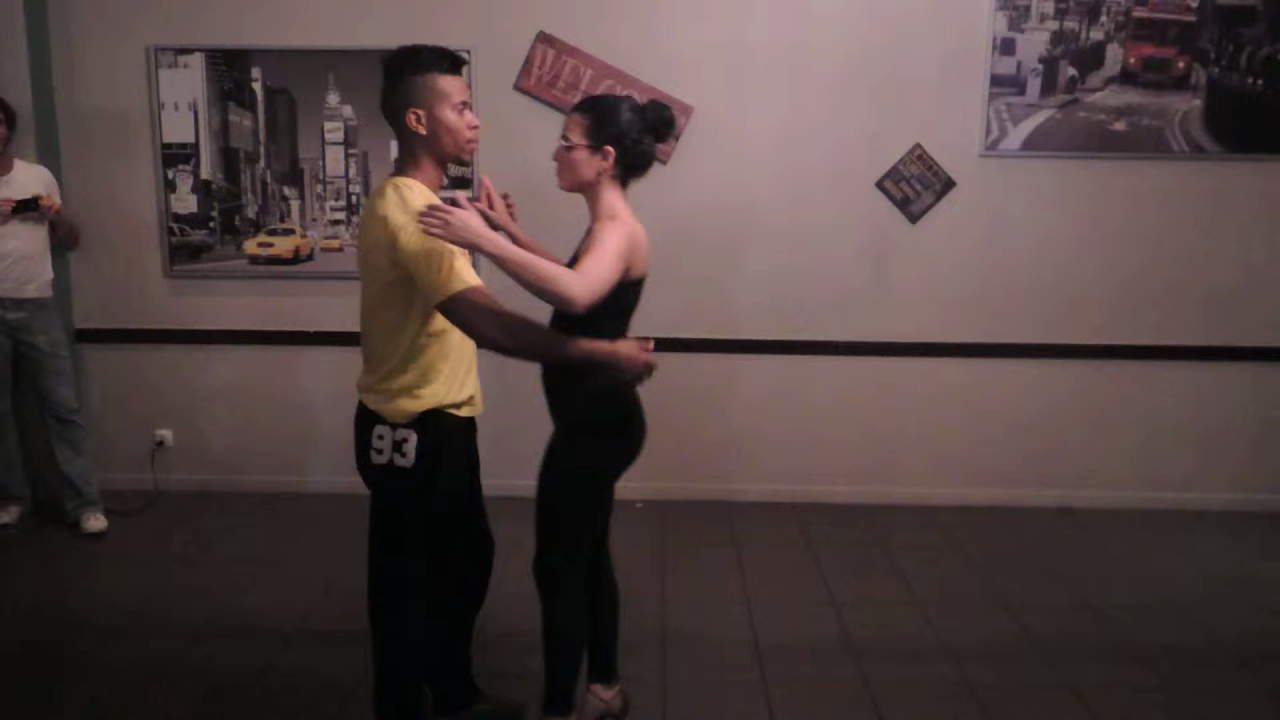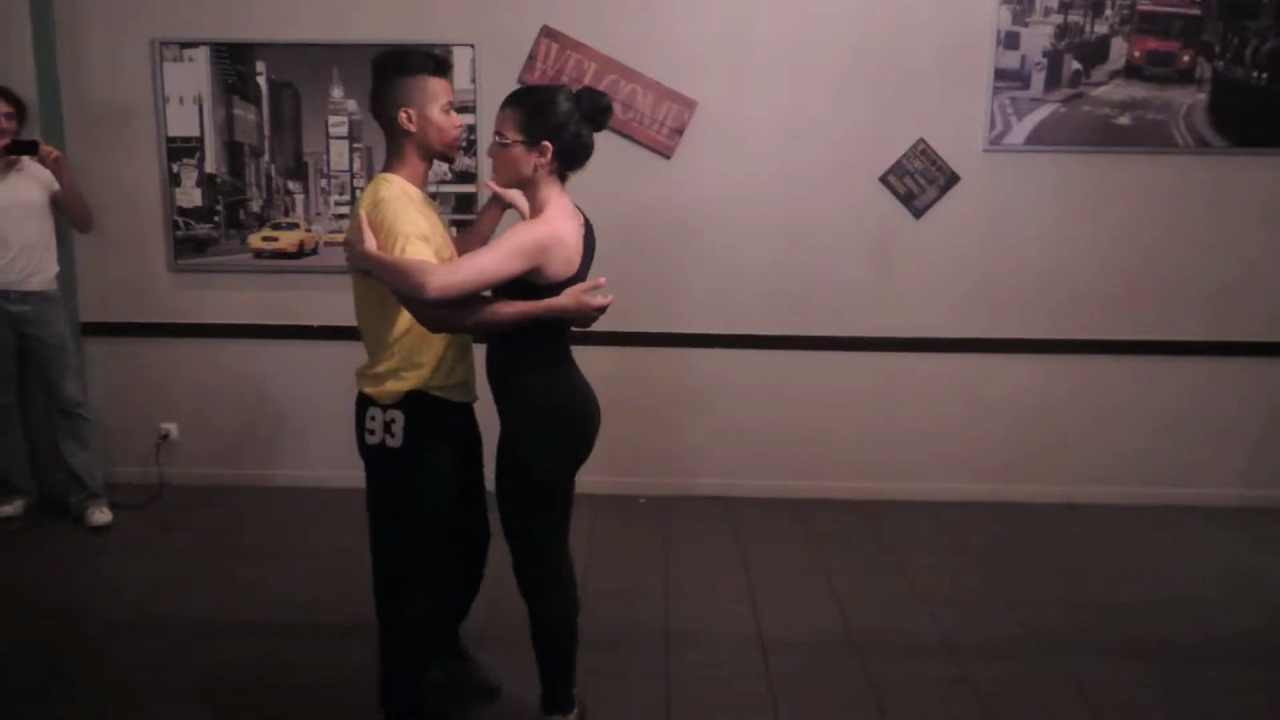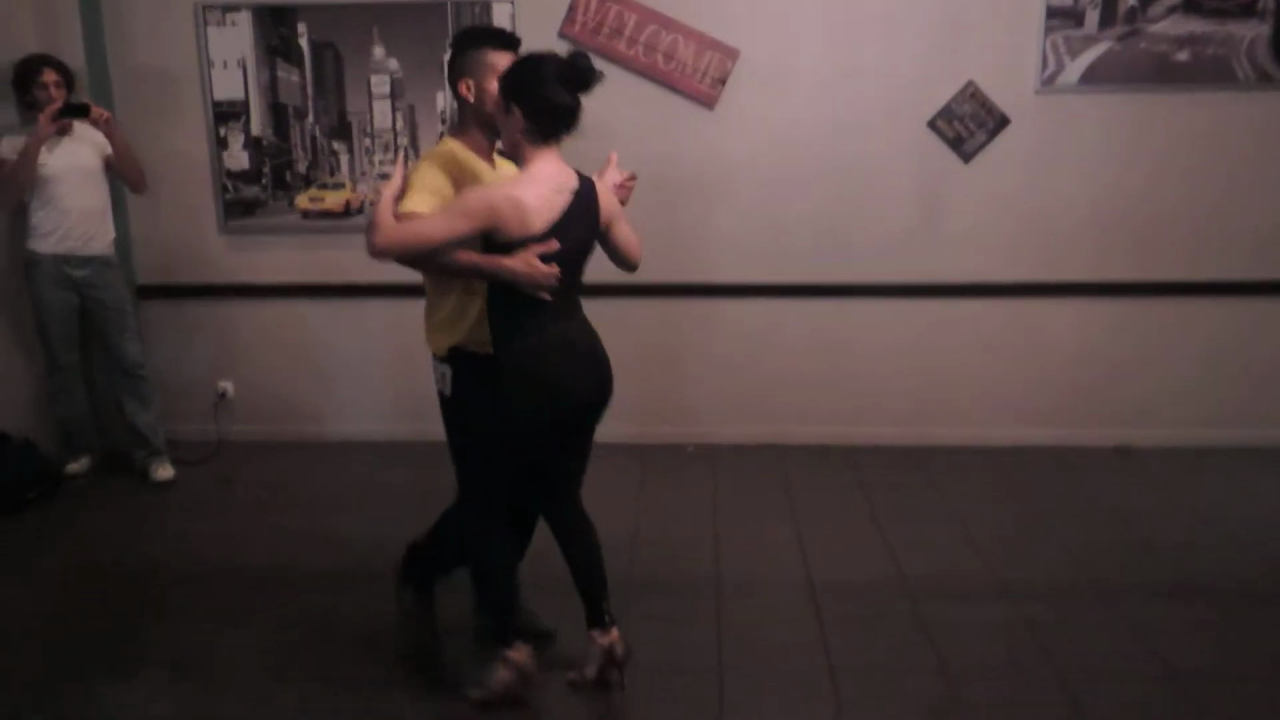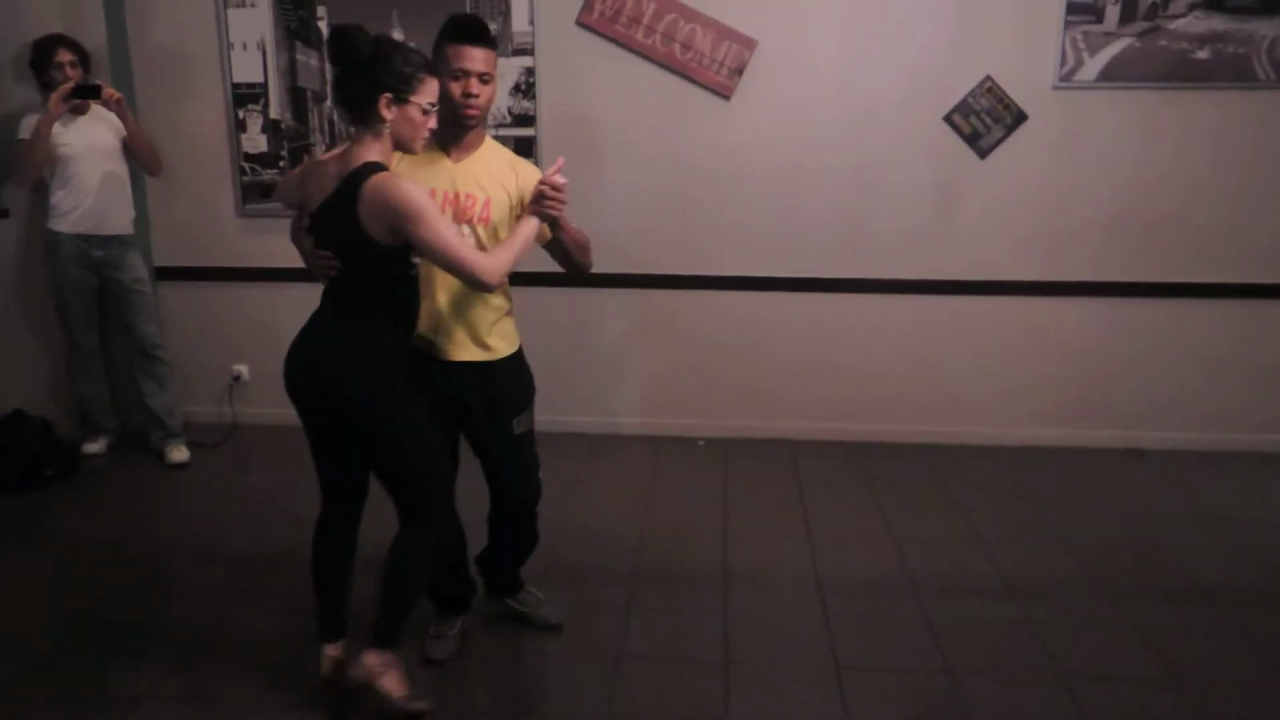
dt=0.7s
person 1, frame 1
left shoulder: (405, 201)
right shoulder: (412, 213)
right elbow: (487, 323)
right wrist: (607, 354)
left hip: (432, 422)
right hip: (416, 431)
left knee: (465, 560)
right knee: (412, 582)
person 1, frame 2
left shoulder: (412, 199)
right shoulder: (391, 204)
right elbow: (438, 309)
left wrist: (498, 206)
right wrist: (556, 307)
left hip: (444, 405)
right hip: (408, 415)
left knee: (466, 544)
right knee: (415, 566)
left ankle: (442, 652)
person 1, frame 3
left shoulder: (506, 168)
right shoulder: (441, 168)
left elbow: (531, 236)
right elbow: (408, 243)
right wrist: (499, 267)
right hip: (473, 362)
right knee: (491, 495)
right ankle: (418, 572)
person 1, frame 4
left shoulder: (516, 173)
right shoulder: (392, 162)
left elbow: (579, 264)
left wrist: (556, 220)
right wrist: (312, 253)
left hip: (495, 364)
right hip: (418, 362)
left knee: (519, 493)
left ankle: (505, 583)
right ankle: (452, 604)
person 2, frame 1
left shoulder: (620, 231)
right shoulder: (605, 227)
left elbow: (577, 294)
right elbow: (572, 276)
left wrist: (485, 241)
right wrist: (509, 229)
left hip: (595, 422)
right hip: (593, 417)
left knee: (557, 566)
right knee: (587, 556)
person 2, frame 2
left shoulder: (541, 235)
right shoulder: (568, 219)
left elbow: (433, 285)
left wrist: (369, 256)
right wrist: (517, 205)
left hip: (542, 418)
right hip: (557, 408)
left knee: (539, 571)
right knee: (548, 563)
person 2, frame 3
left shoulder: (499, 199)
right shoulder: (595, 194)
left elbow: (384, 242)
right elbow: (631, 257)
left wrist: (390, 189)
left hip: (536, 376)
right hip: (587, 364)
left knee: (486, 515)
right knee: (562, 502)
left ankle: (513, 649)
right ankle: (604, 635)
person 2, frame 4
left shoulder: (321, 175)
right shoulder: (397, 193)
left elbow: (287, 192)
right elbow: (486, 274)
left wrist: (341, 153)
right wrist: (535, 217)
left hip: (312, 360)
right hip: (370, 371)
left knee: (339, 504)
right knee: (427, 507)
left ankle: (334, 646)
right ankle: (379, 655)
person 3, frame 1
left shoulder: (39, 175)
left elbow: (70, 242)
left wrist: (59, 218)
left hip: (37, 306)
left knee: (64, 406)
left ankle: (84, 501)
person 3, frame 2
left shoulder: (41, 168)
left elbow: (84, 223)
left wrist: (62, 172)
left hip: (42, 298)
left knee: (70, 398)
left ankle: (89, 495)
person 3, frame 3
left shoulder: (93, 135)
left elbow: (138, 184)
left wrist: (113, 133)
right wrist: (37, 140)
left hip: (100, 261)
right hip: (49, 266)
left knee: (129, 359)
right knee: (63, 364)
left ankle: (151, 452)
right ankle: (80, 449)
person 3, frame 4
left shoulder: (109, 115)
right shoulder: (36, 123)
left elbow: (154, 167)
right elbow: (26, 179)
left wrist: (125, 114)
right wrist: (49, 118)
left hip: (121, 241)
right hip: (69, 244)
left knee: (149, 340)
right knee: (83, 344)
left ankle: (168, 434)
right ankle: (100, 428)
